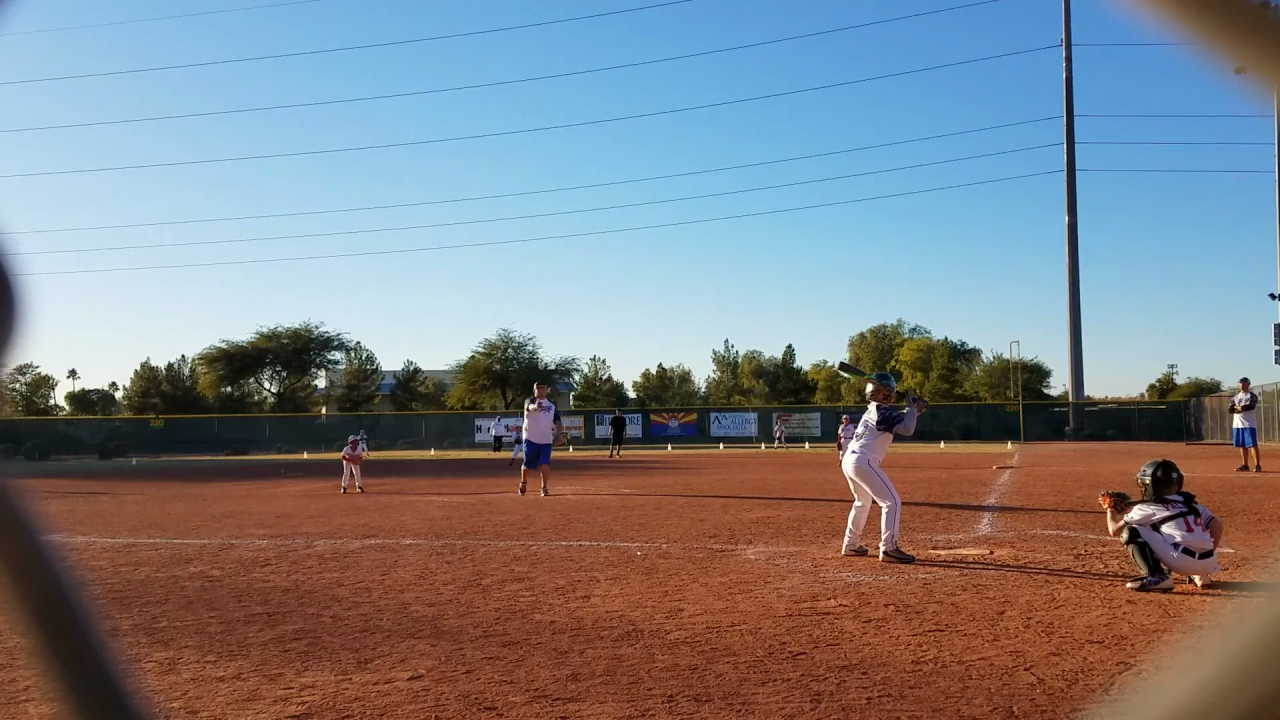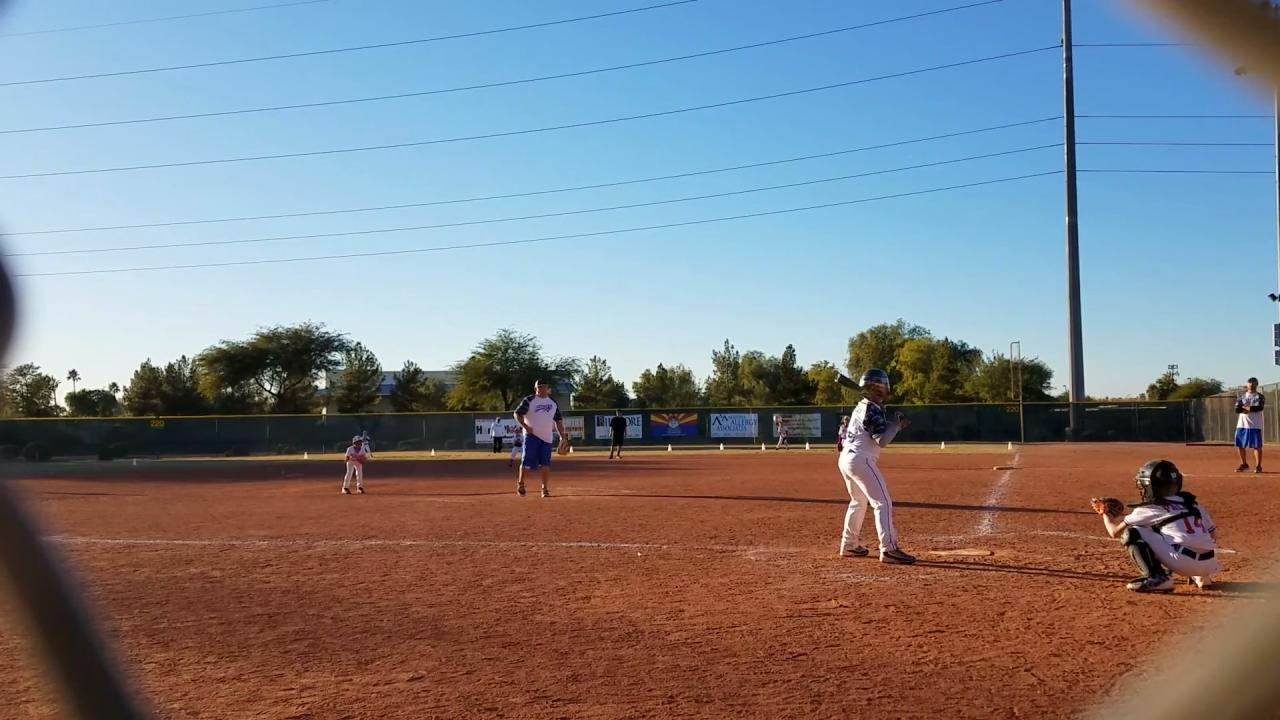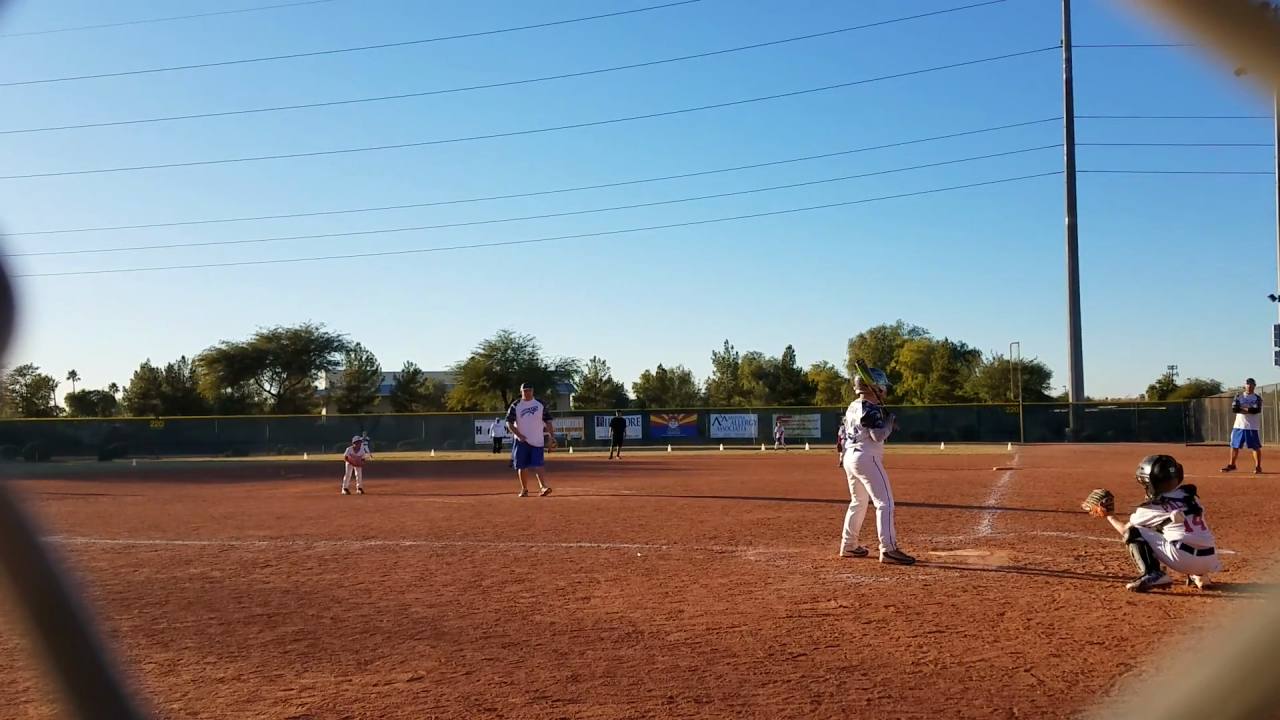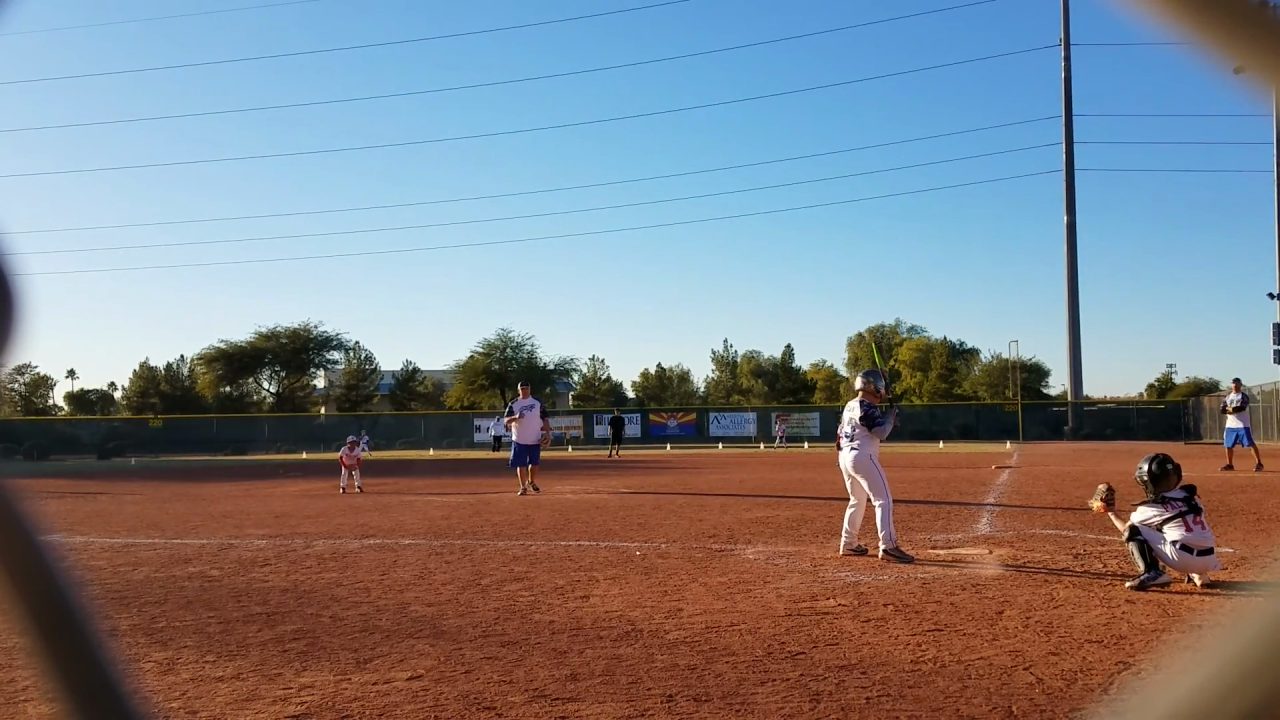
dt=0.5s
person 1, frame 1
left shoulder: (873, 410)
right shoulder: (883, 412)
left elbow: (899, 419)
right elbow: (907, 429)
left wrist: (915, 409)
right wrist: (913, 409)
left hip: (849, 460)
right hip: (863, 462)
left knee: (862, 503)
right knee: (891, 502)
left ankle: (851, 544)
right ankle: (889, 549)
person 1, frame 2
left shoulder: (861, 407)
right shoulder: (873, 411)
right elbow: (882, 440)
left wrist: (896, 423)
right wrist: (896, 425)
left hip: (846, 458)
right hip: (861, 460)
left knee: (858, 502)
right knee: (882, 503)
left ankle: (849, 545)
right ankle: (888, 549)
person 1, frame 3
left shoulder: (852, 407)
right shoulder: (870, 408)
right elbow: (878, 435)
left wrist: (885, 423)
right wrist: (890, 423)
left hip: (850, 458)
right hip: (866, 459)
left knee: (858, 502)
right knee: (884, 502)
left ankle: (849, 545)
right ankle: (888, 550)
person 1, frame 4
left shoulder: (850, 406)
right shoulder: (868, 408)
right elbow: (881, 433)
left wrist: (885, 418)
right wrist: (891, 417)
left hip: (846, 456)
right hip: (863, 457)
left knee: (857, 501)
right knee: (883, 500)
left ankle: (848, 543)
right ankle: (888, 546)
